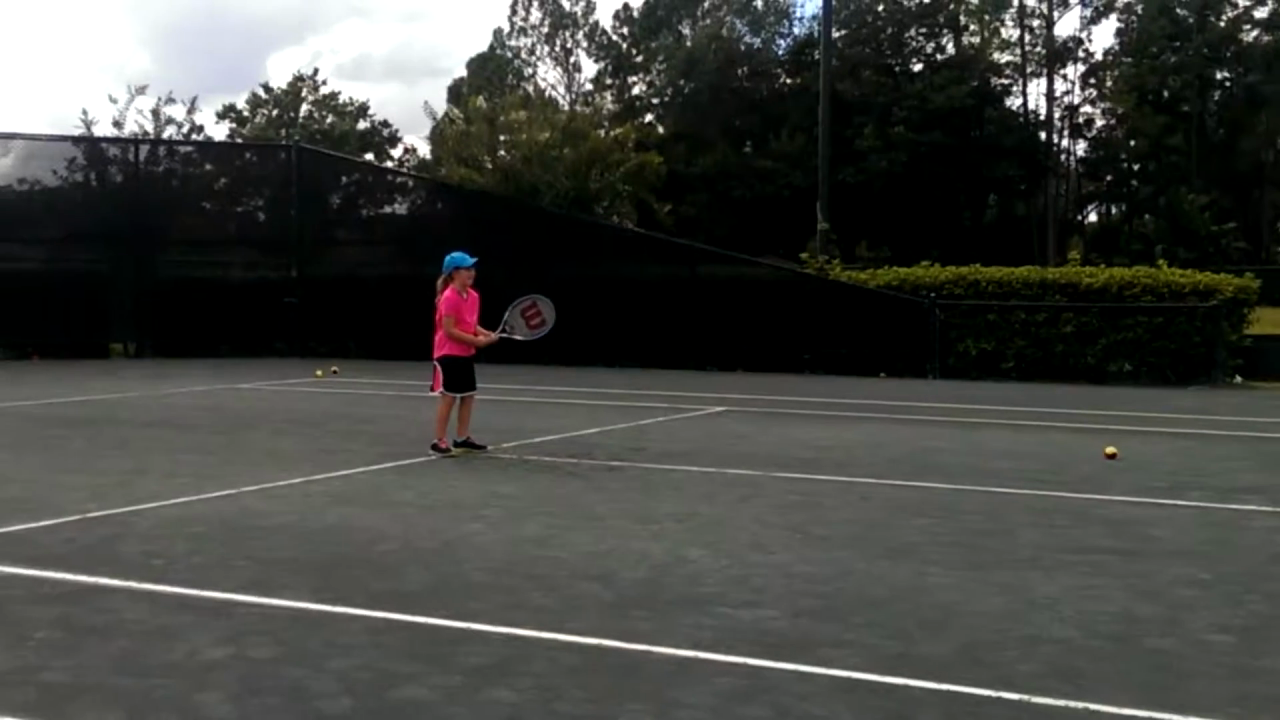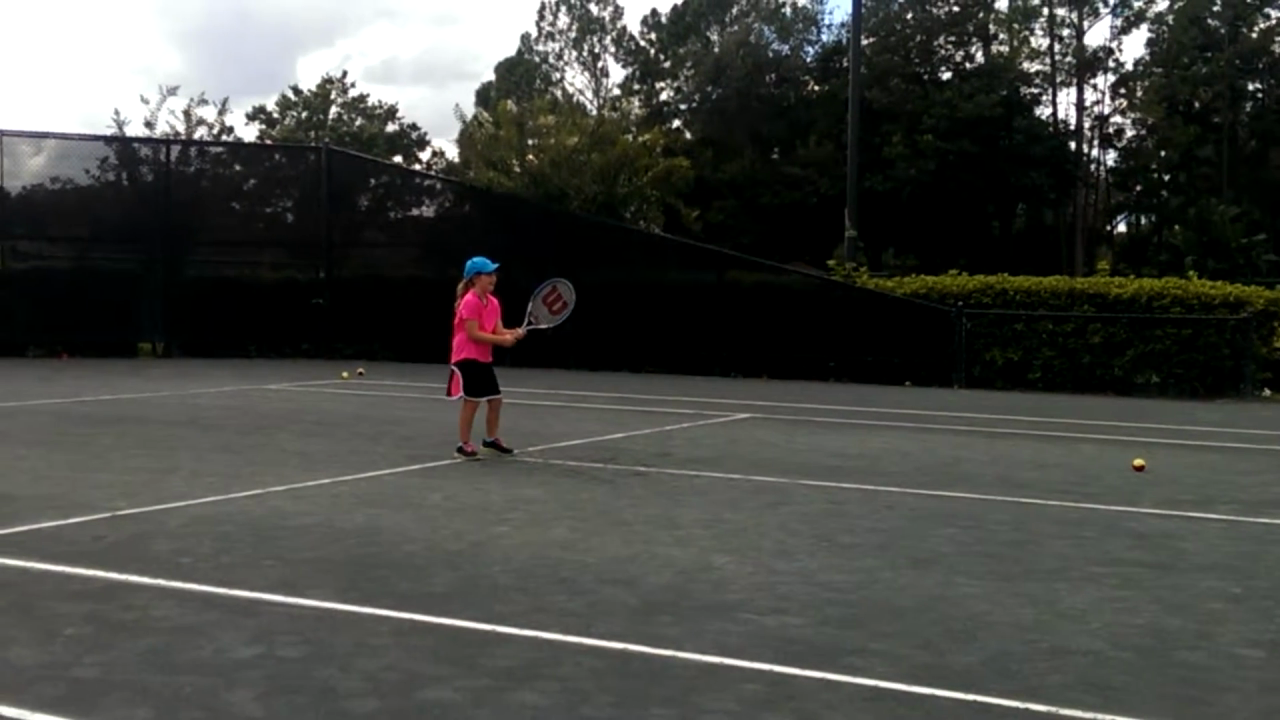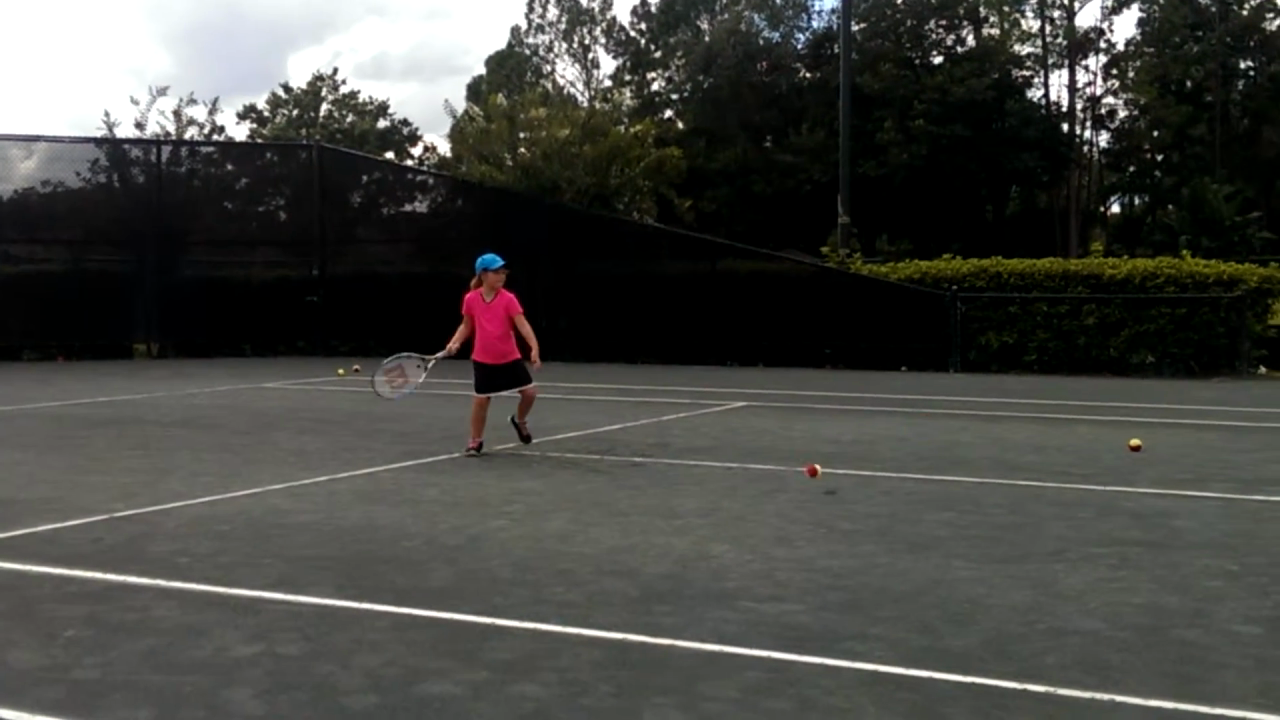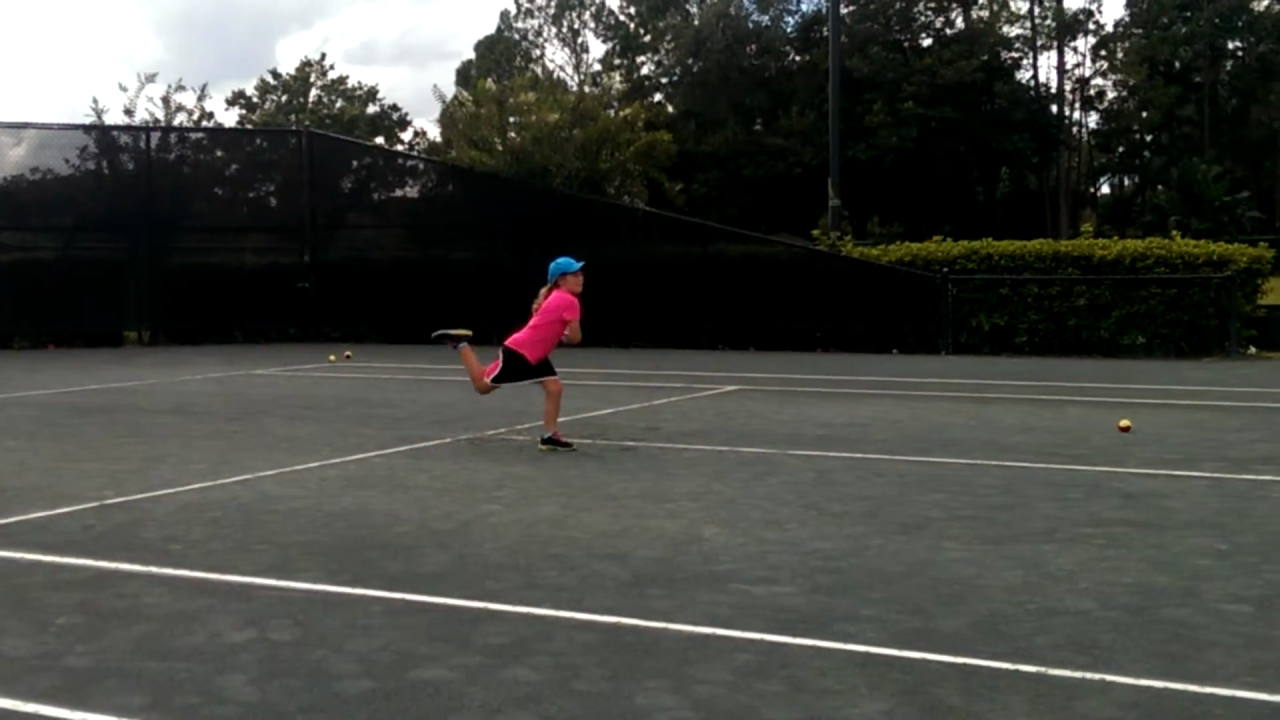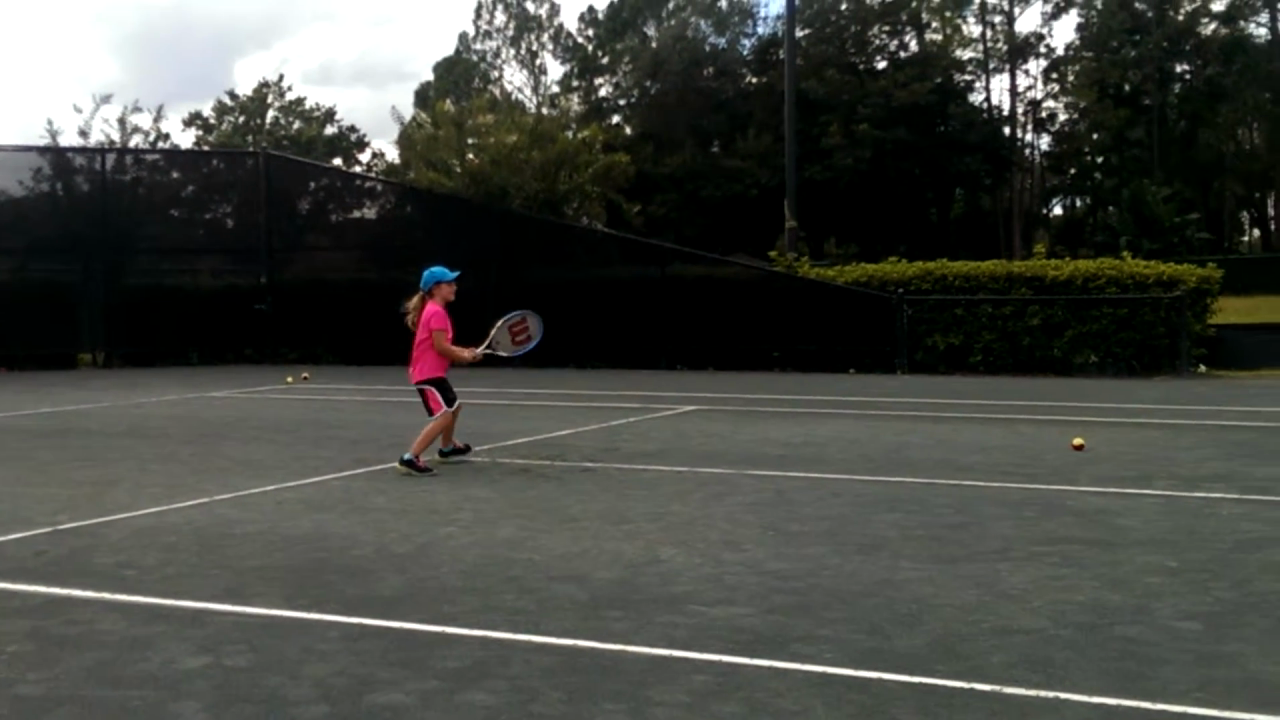
dt=1s
person 1, frame 1
left shoulder: (473, 296)
right shoulder: (449, 297)
right elbow: (449, 330)
left wrist: (486, 334)
right wrist: (475, 340)
left hip: (466, 354)
right hip: (449, 354)
left knee: (468, 396)
right knee: (448, 397)
left ankle: (462, 438)
right ankle: (438, 441)
person 1, frame 2
left shoulder: (493, 303)
right shoulder: (470, 301)
left elbow: (498, 331)
right elbow: (473, 333)
left wrist: (513, 333)
right wrist: (501, 340)
left hip: (484, 359)
right hip: (467, 359)
left knee: (496, 399)
right knee: (472, 401)
left ankle: (491, 439)
right ankle: (464, 445)
person 1, frame 3
left shoulder: (508, 299)
right shoulder: (471, 298)
left elbow: (523, 325)
right elbow: (466, 326)
left wrist: (535, 349)
right wrist: (454, 343)
left hip: (510, 358)
right hip: (483, 360)
left knee: (529, 392)
right knee: (481, 400)
left ankle: (519, 420)
right ankle: (476, 440)
person 1, frame 4
left shoulder: (555, 298)
right shoulder: (570, 301)
right elbow: (575, 337)
right wrist: (567, 336)
left hip: (533, 354)
right hip: (519, 351)
left knee: (555, 387)
right knee: (483, 385)
left ankle: (550, 436)
right ankle: (461, 342)
person 1, frame 5
left shoulder: (438, 312)
right shoulder: (436, 313)
right elbow: (440, 346)
left wrist: (466, 352)
right wrist: (463, 358)
left hip: (436, 373)
right hip: (428, 375)
left knee: (454, 407)
right knee: (443, 417)
left ankle: (447, 448)
right ankle: (410, 458)
